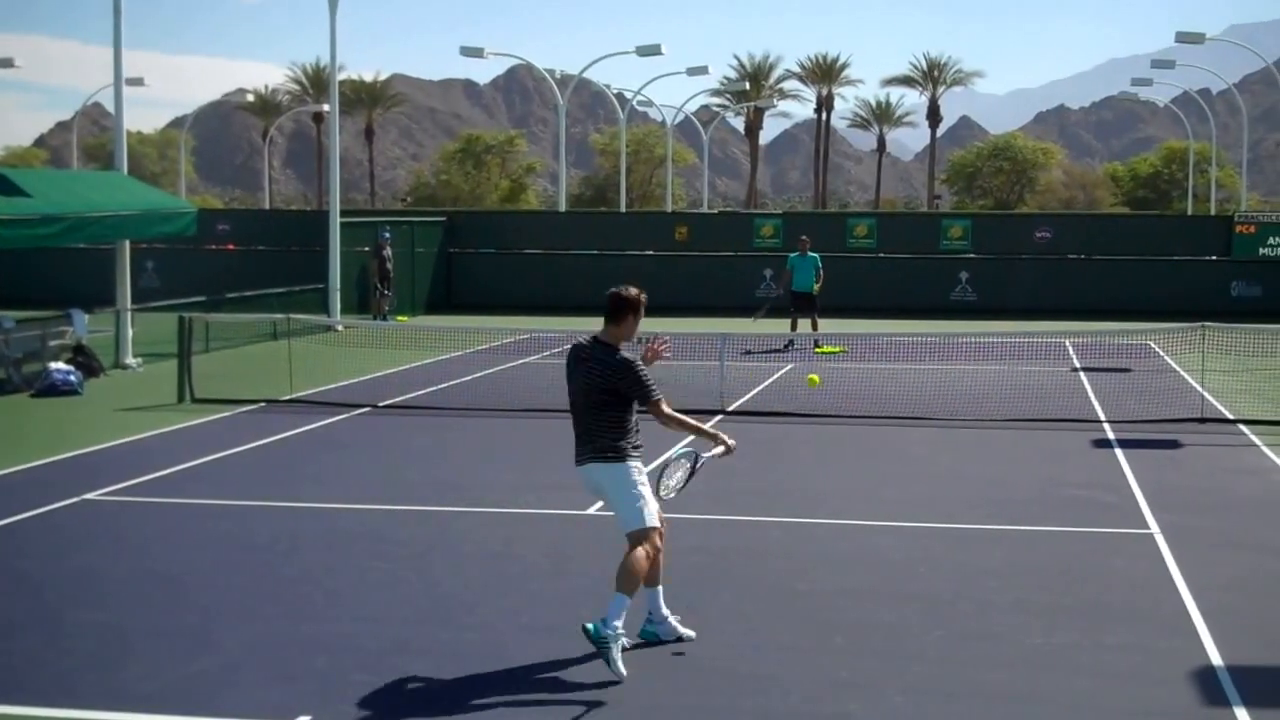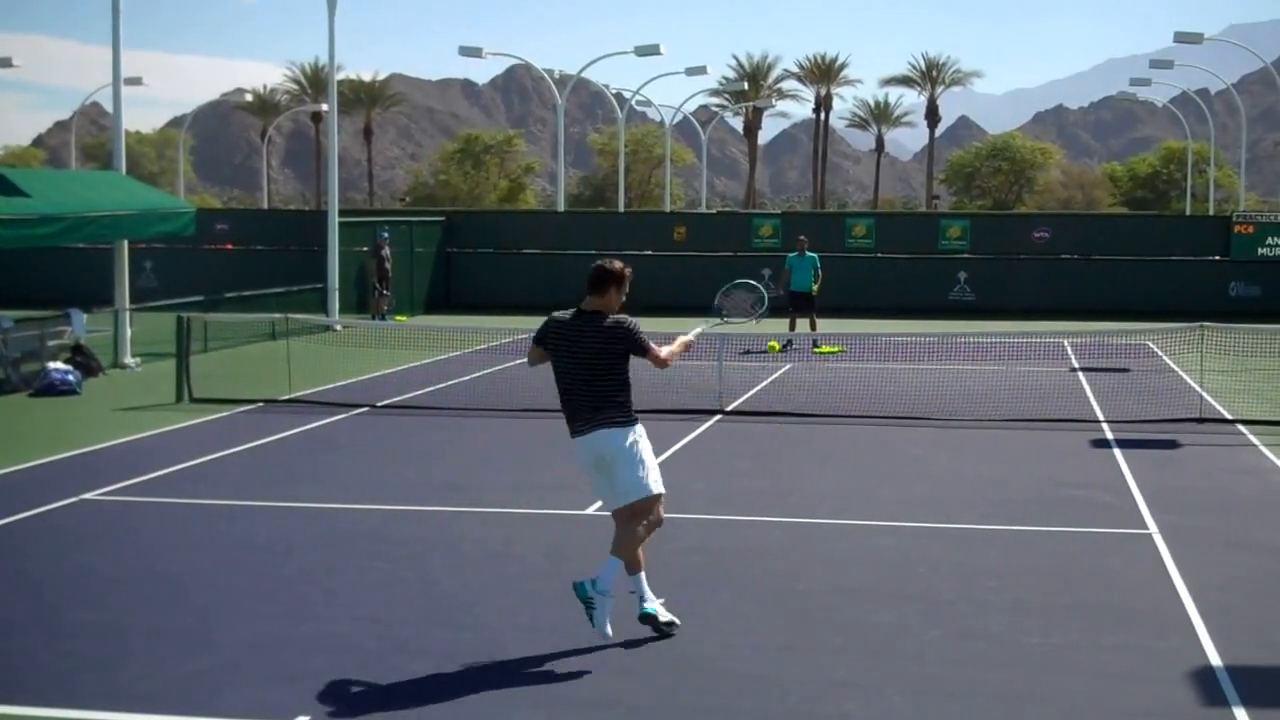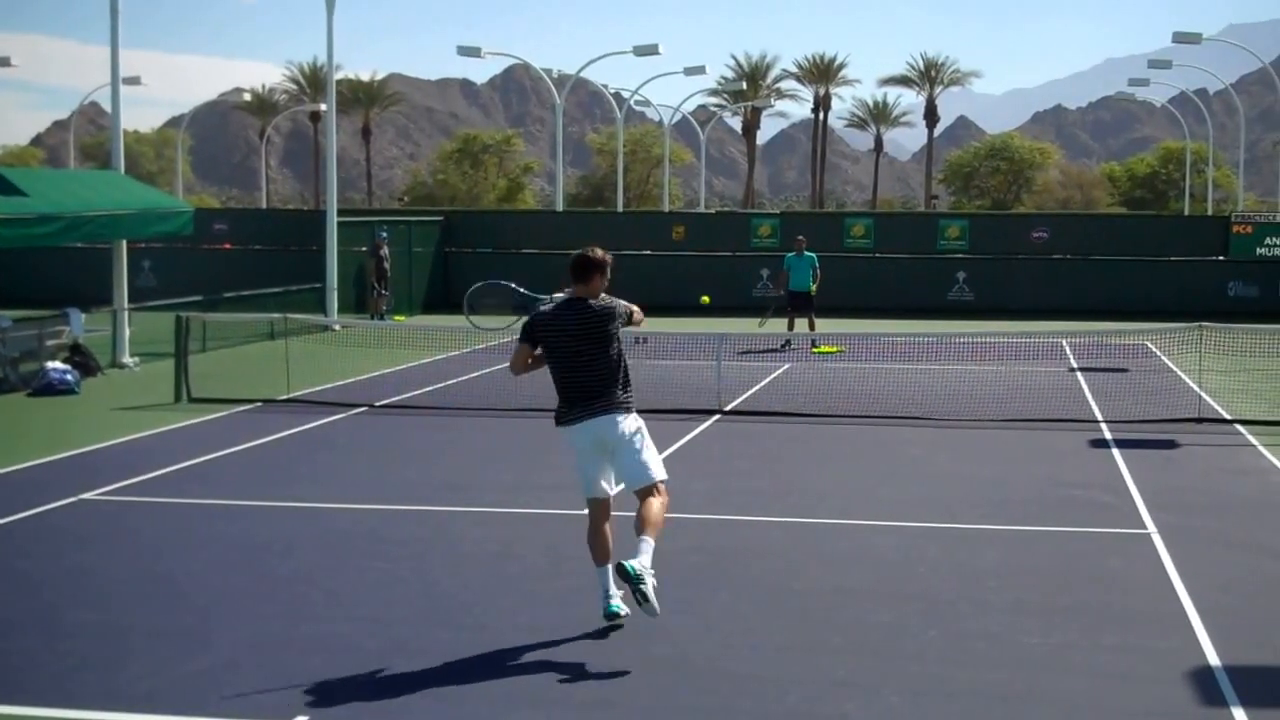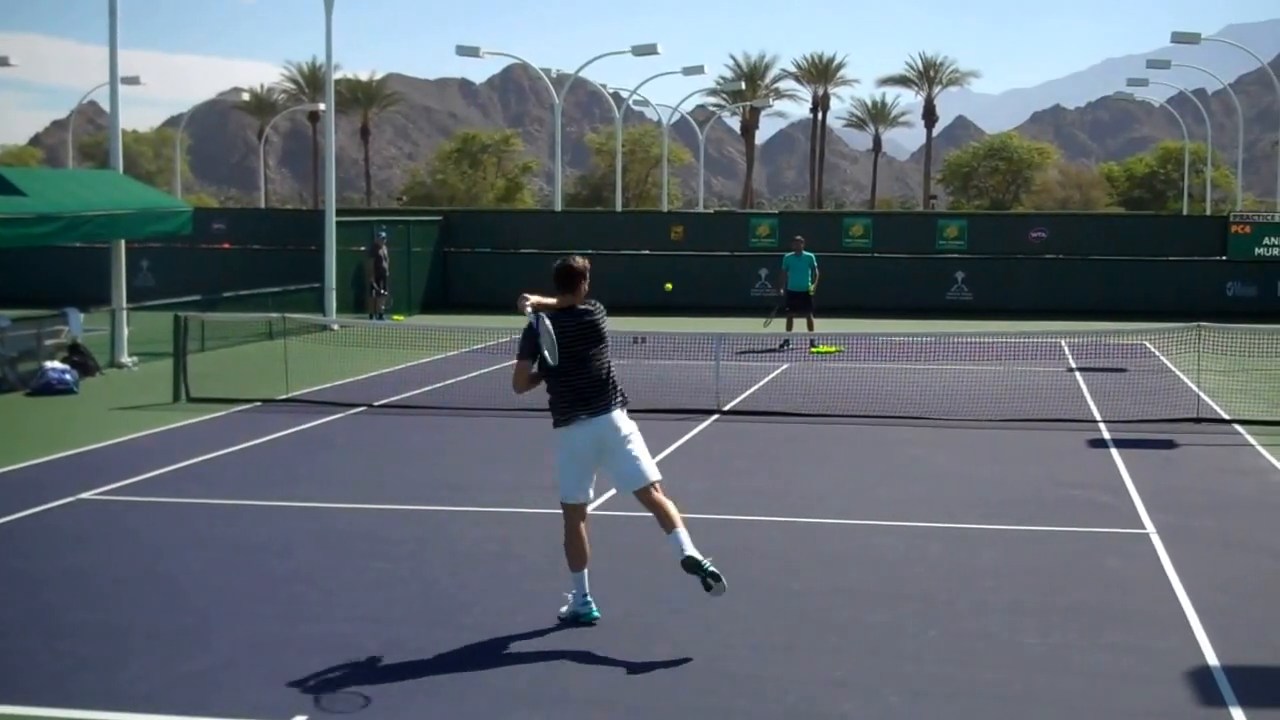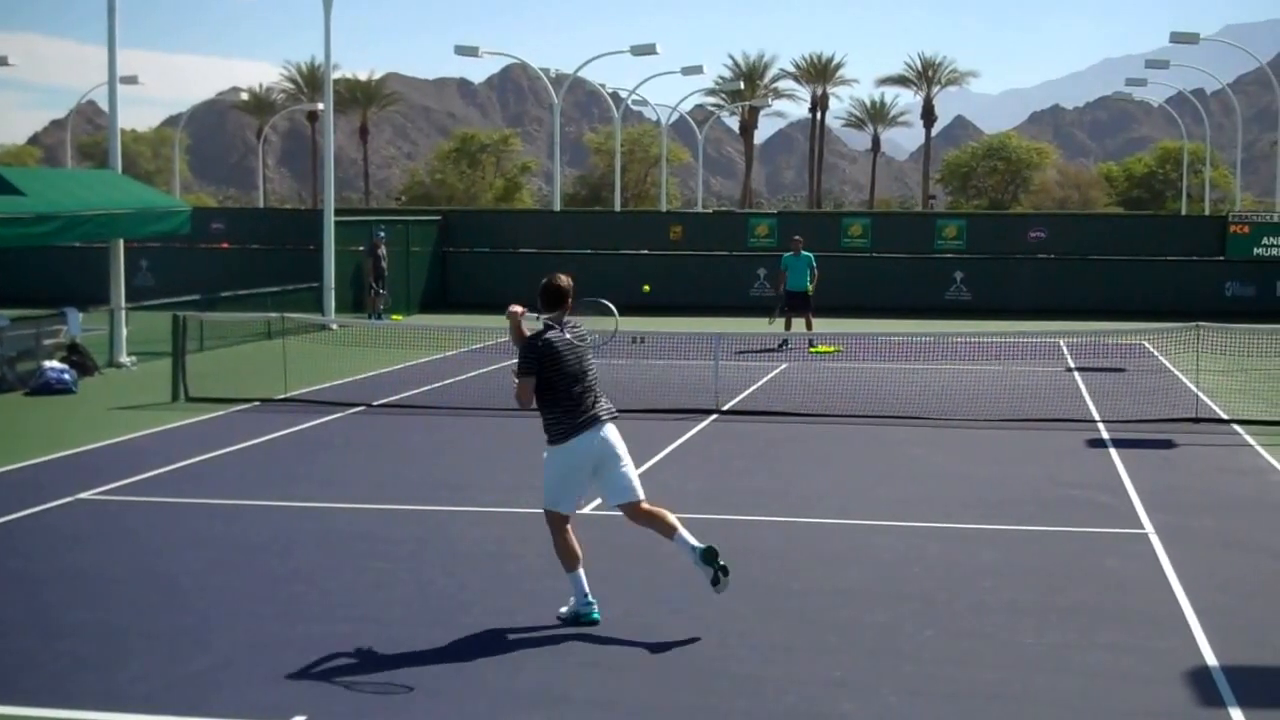
dt=0.1s
person 1, frame 1
left shoulder: (578, 351)
right shoulder: (627, 365)
right elbow: (664, 415)
left wrist: (642, 360)
right wrist: (712, 435)
left hip: (592, 463)
right hip: (615, 465)
left knee: (654, 530)
right knee: (646, 544)
left ankle: (658, 620)
right ankle: (609, 628)
person 1, frame 2
left shoulder: (554, 324)
right shoulder: (622, 328)
left elbow: (534, 359)
right elbow: (661, 360)
right wrist: (682, 343)
left hip: (585, 438)
right hip: (620, 432)
left knee: (626, 519)
right knee: (650, 511)
left ankle: (646, 606)
right ankle: (600, 585)
person 1, frame 3
left shoulder: (540, 319)
right shoulder: (607, 310)
left elbow: (516, 367)
right elbow: (636, 315)
left hip: (574, 426)
right hip: (617, 418)
left knee: (599, 510)
right knee: (654, 494)
left ankle: (611, 598)
right ankle: (639, 566)
person 1, frame 4
left shoulder: (536, 328)
right shoulder: (594, 313)
left elbow: (520, 384)
right wrist: (540, 302)
left hip: (572, 430)
right hip: (612, 419)
left knee: (573, 515)
right knee: (652, 496)
left ankle: (582, 600)
right ankle: (690, 554)
person 1, frame 5
left shoulder: (533, 343)
right shoulder: (574, 330)
left elbow: (524, 400)
right wrist: (518, 322)
left hip: (565, 444)
right hip: (603, 432)
left knee: (556, 520)
right knee: (639, 510)
left ankle: (583, 601)
right ankle: (698, 552)
